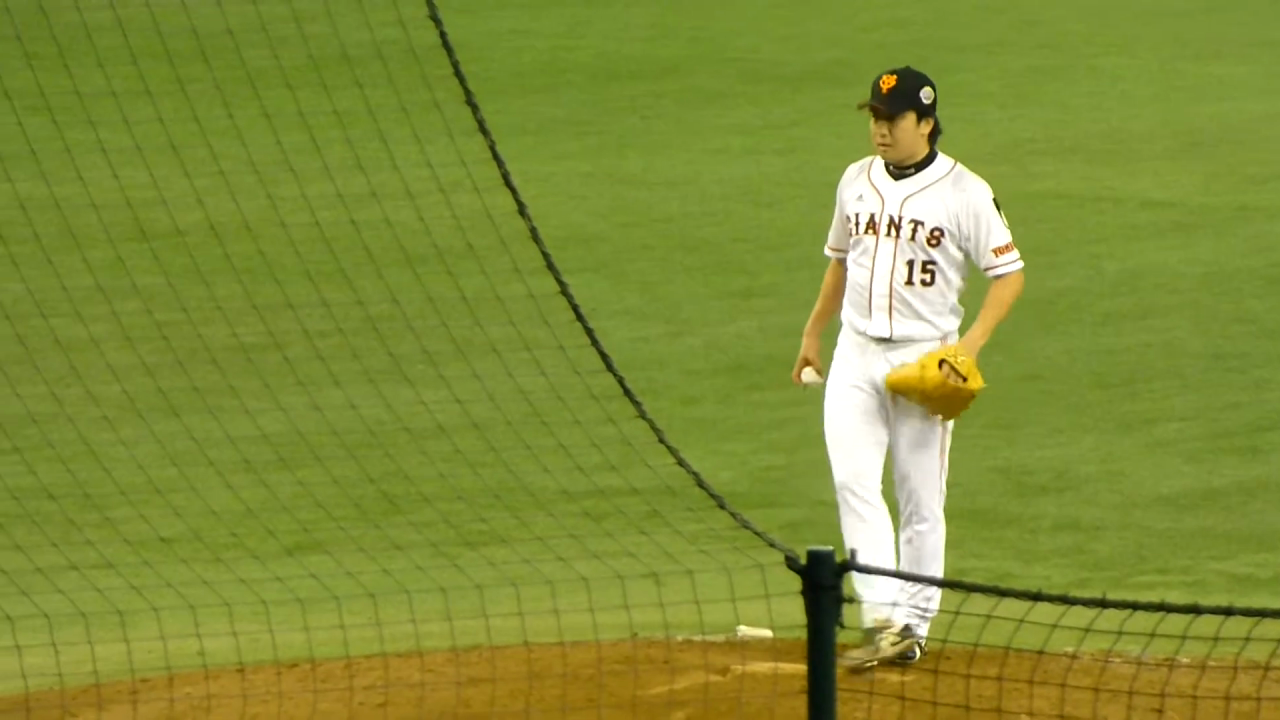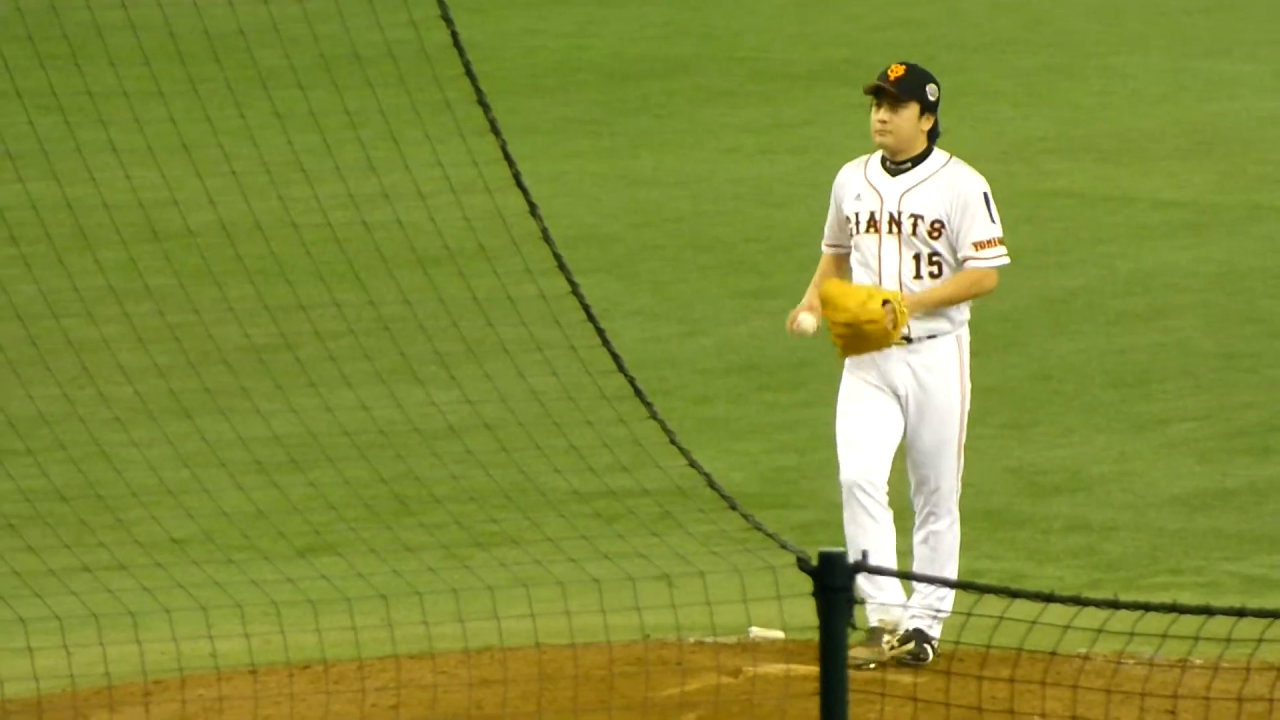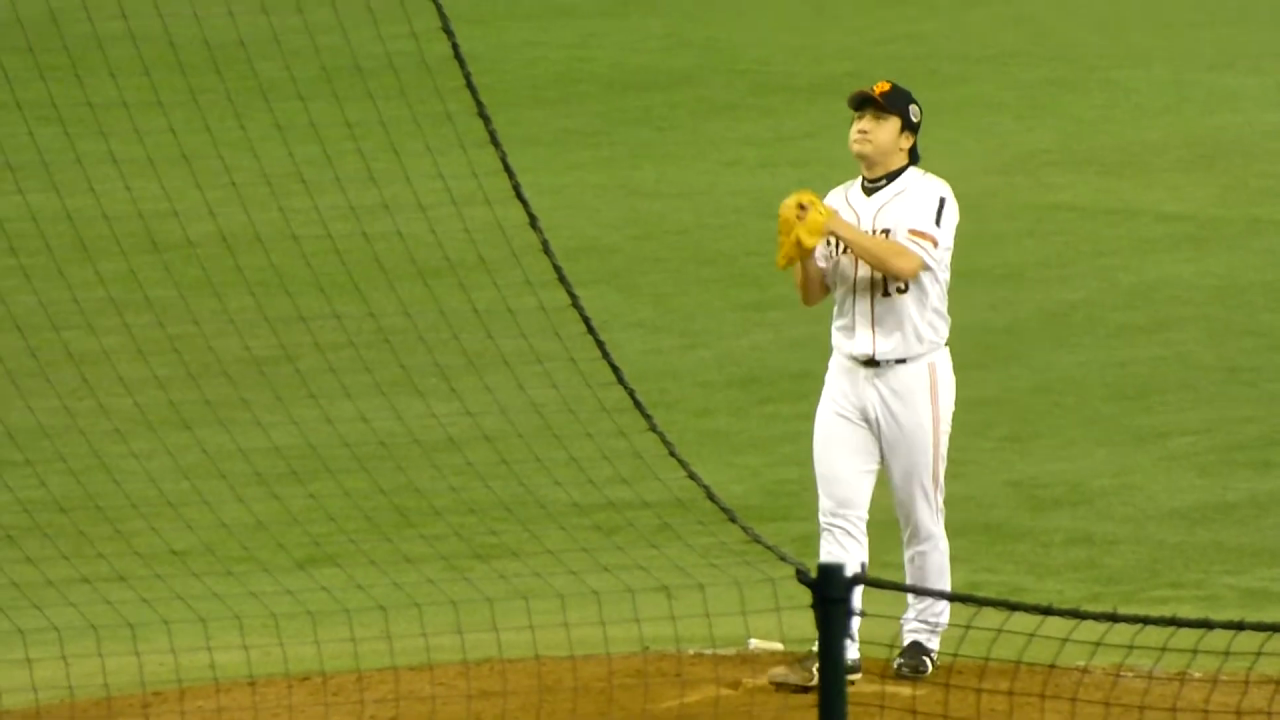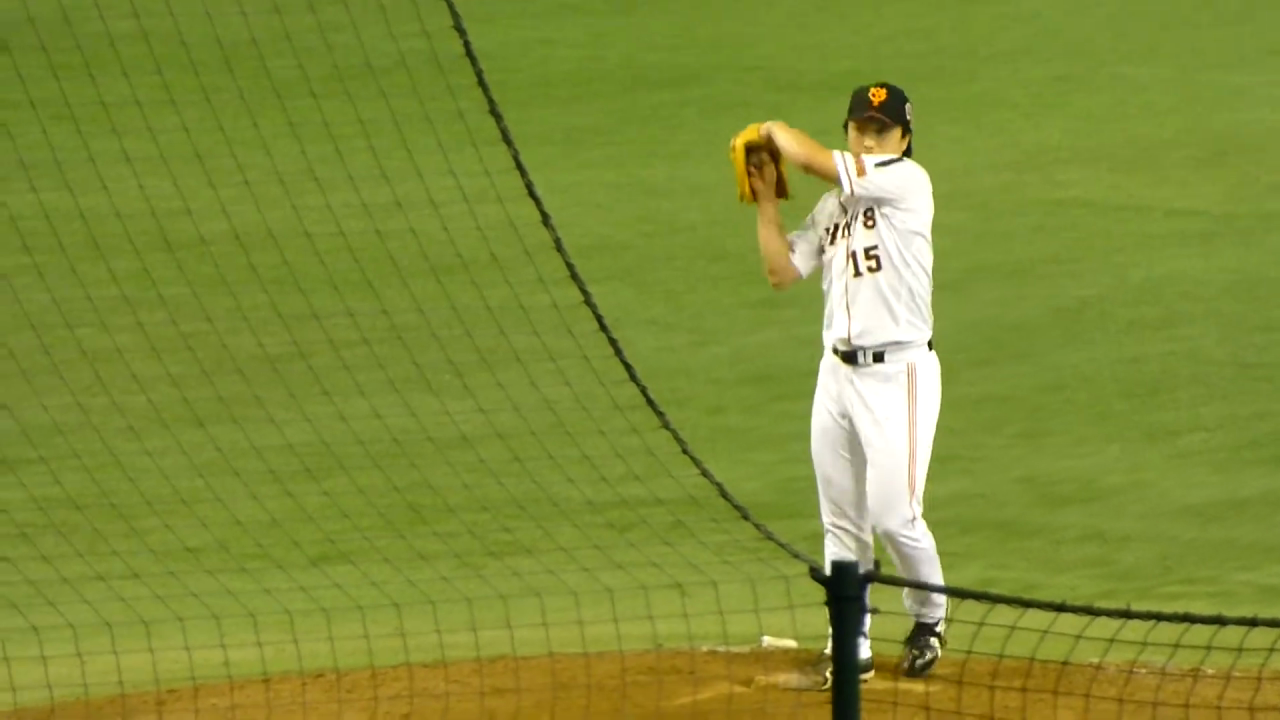
dt=0.3s
person 1, frame 1
left shoulder: (966, 192)
right shoulder: (855, 180)
left elbow: (1008, 274)
left wrist: (970, 344)
right wrist: (812, 332)
left hip: (926, 361)
right hip: (856, 355)
left knee: (920, 500)
right knee: (855, 485)
left ankle: (913, 622)
right ankle: (881, 621)
person 1, frame 2
left shoulder: (962, 183)
right shoulder: (851, 178)
left elbow: (987, 274)
right elbow: (835, 254)
left wrist: (910, 300)
right wrist: (812, 299)
left hip: (936, 355)
right hip: (868, 355)
left knee: (936, 498)
right knee: (858, 481)
left ankle: (925, 622)
right ankle: (882, 620)
person 1, frame 3
left shoulder: (930, 195)
right shoulder: (836, 202)
left elbow: (905, 264)
right elbow: (811, 293)
left wrist: (836, 226)
right wrist: (802, 250)
left hip: (914, 377)
right hip: (847, 377)
left knee: (920, 518)
right knee: (839, 515)
left ankle: (922, 635)
right ankle: (839, 648)
person 1, frame 4
left shoulder: (907, 180)
right shoulder: (833, 204)
left elbow: (813, 158)
right elbow: (781, 272)
left wrist: (775, 129)
right wrist: (765, 199)
left hip: (899, 375)
right hip: (838, 373)
left knee: (893, 516)
right knee: (842, 522)
left ankle: (928, 615)
right ankle: (851, 647)
